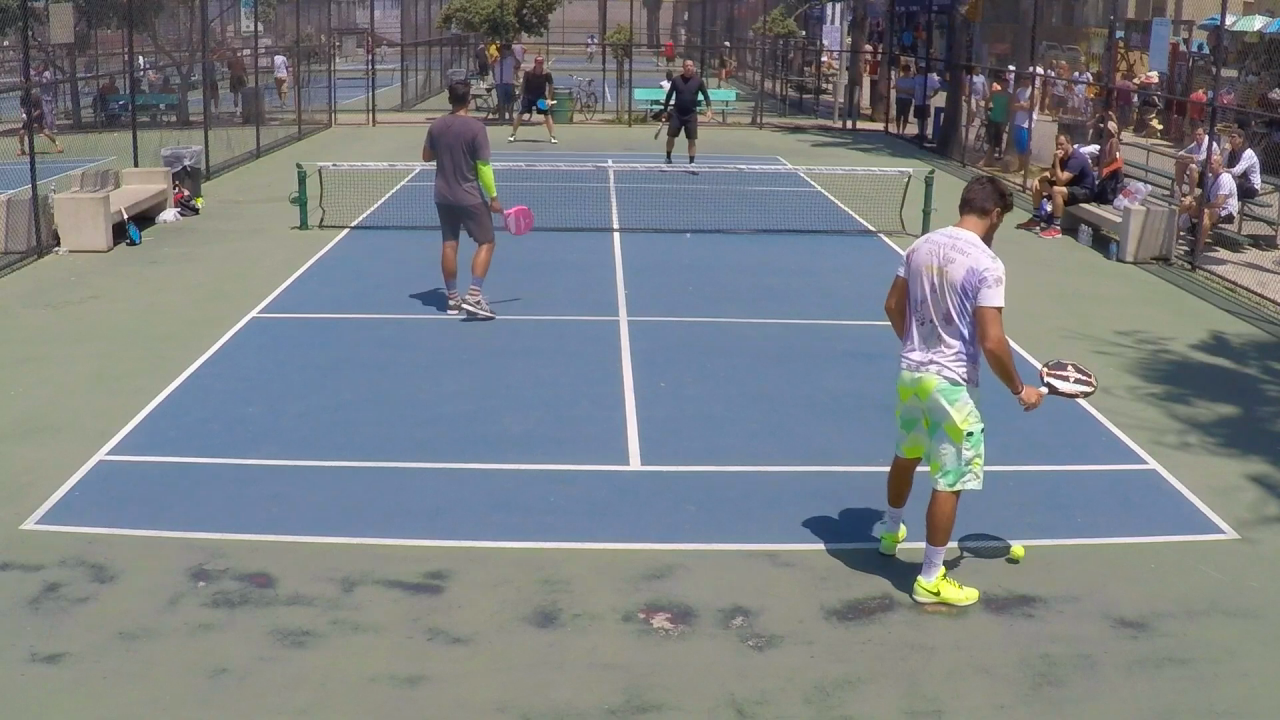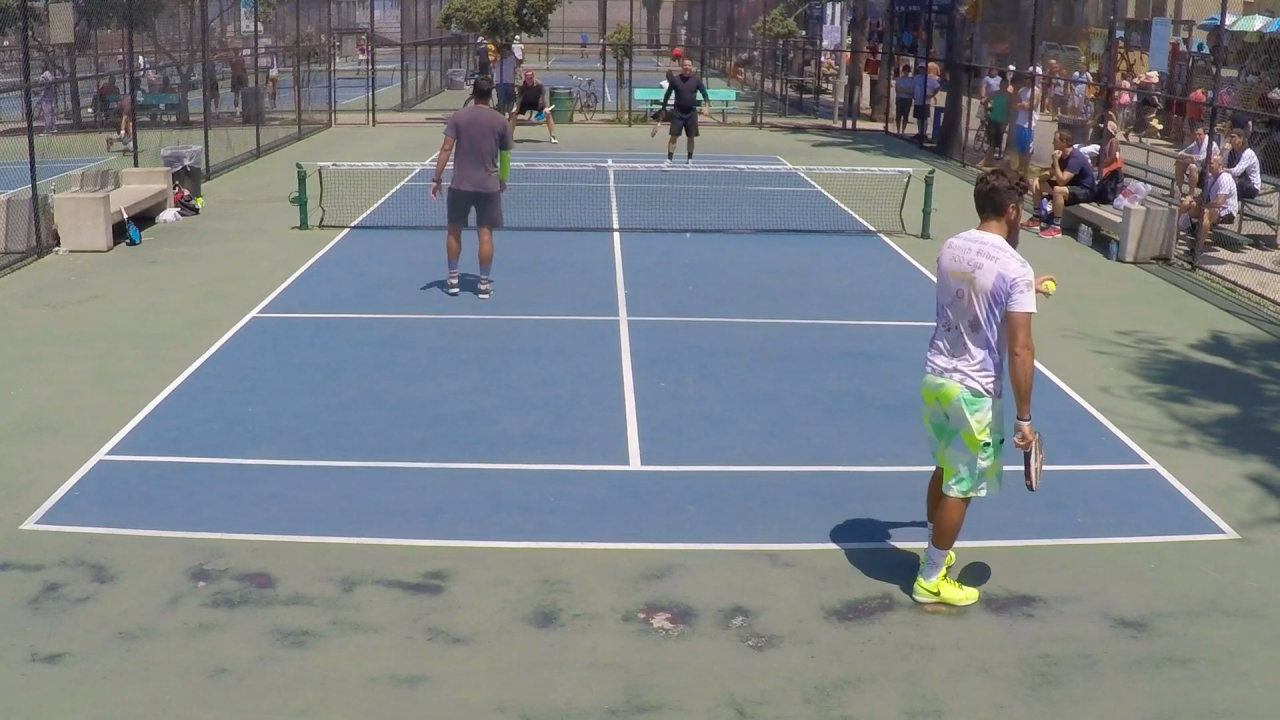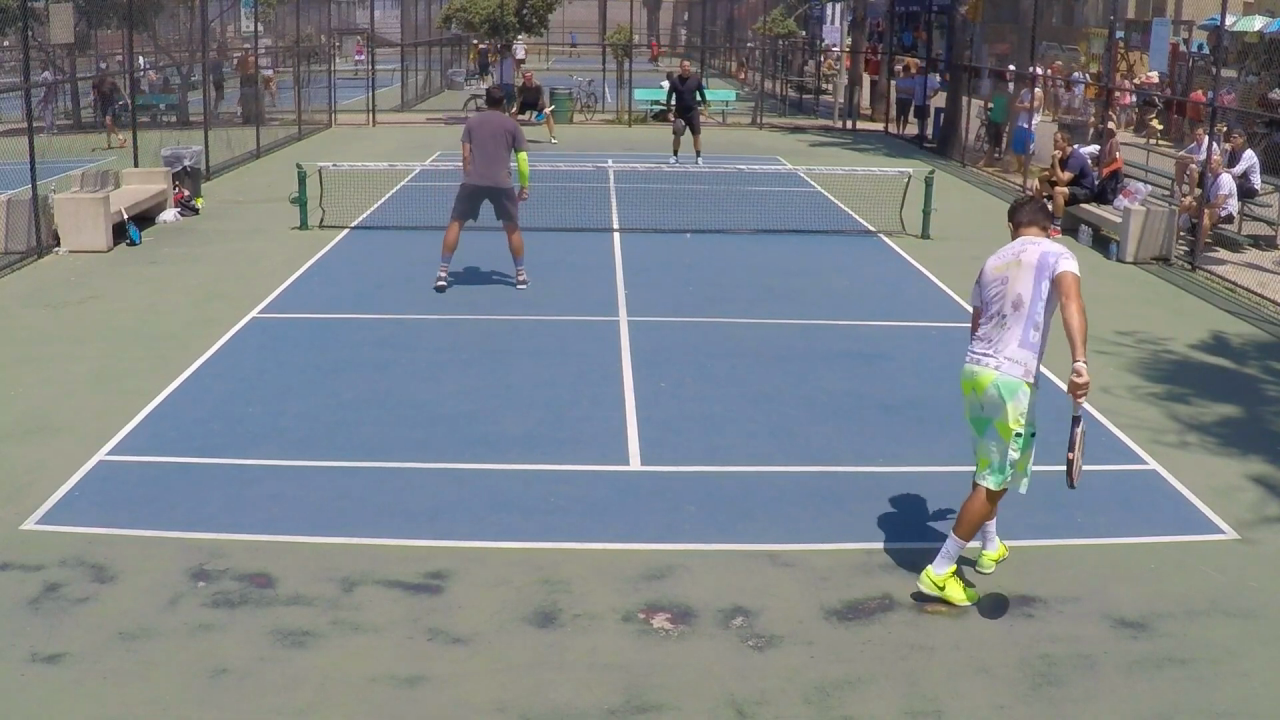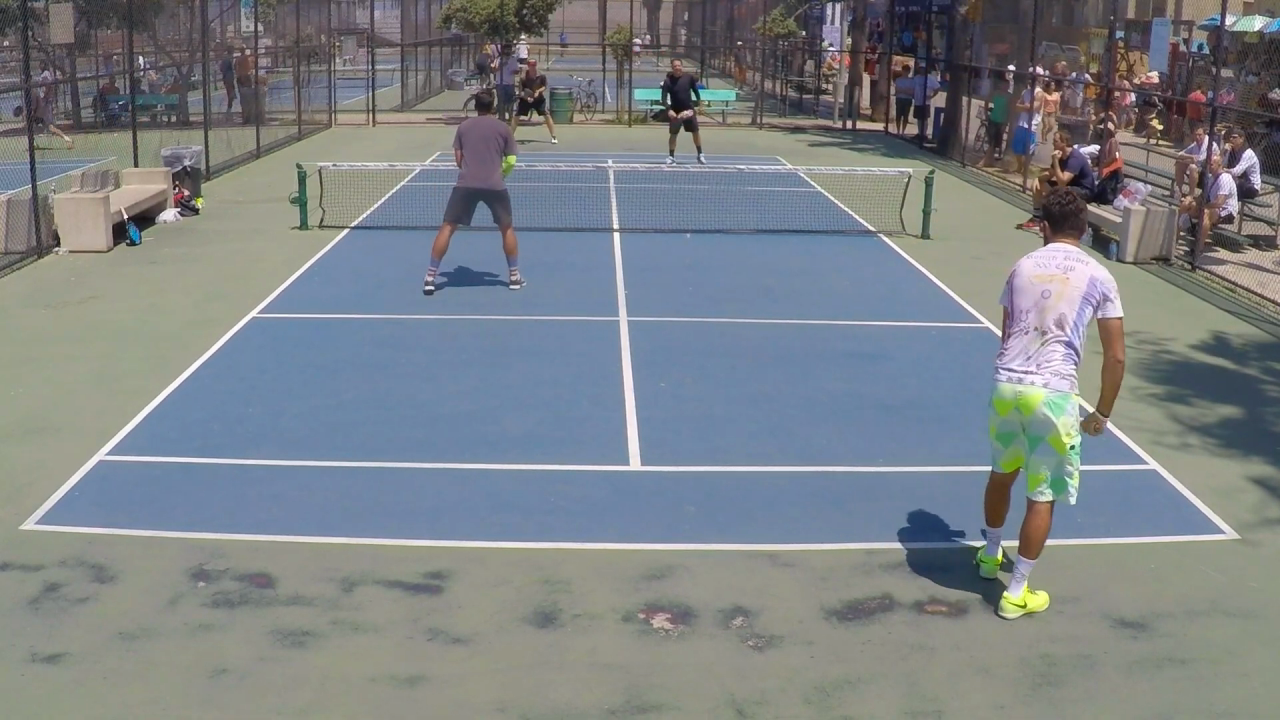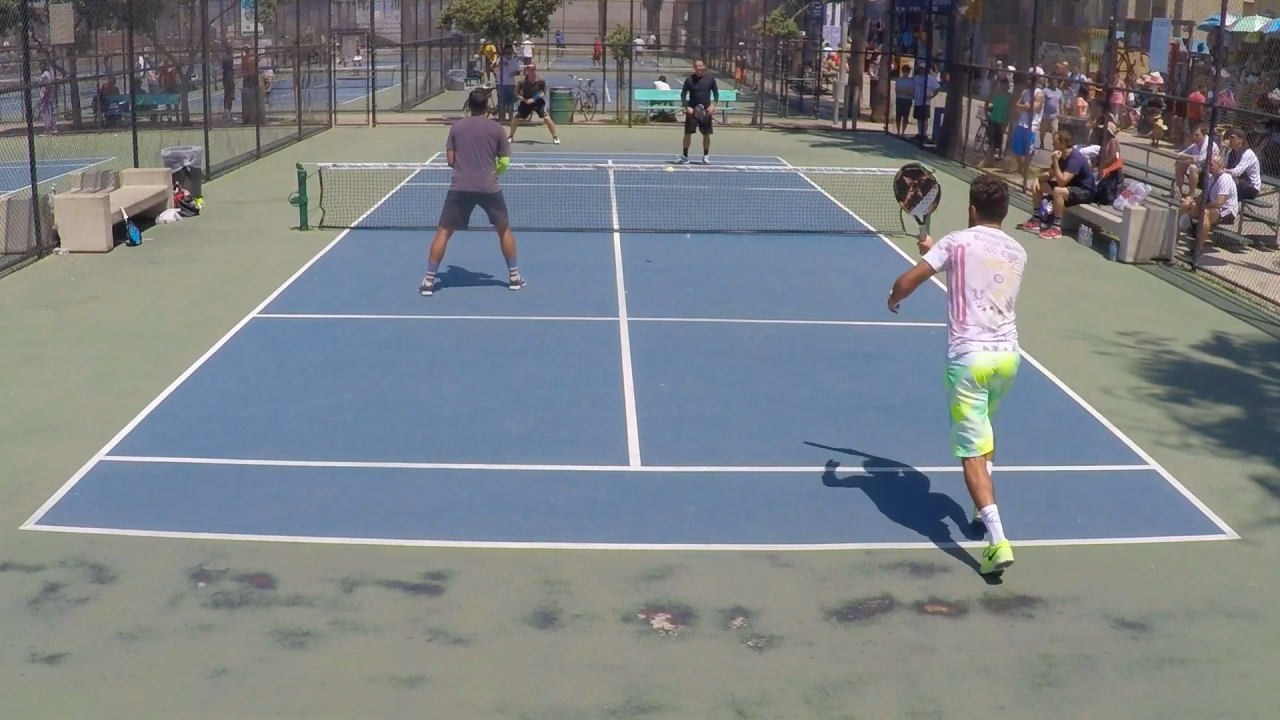
dt=1s
person 1, frame 1
left shoulder: (920, 245)
right shoulder: (986, 264)
left elbow: (894, 306)
right elbow: (991, 343)
right wrist: (1019, 389)
left hip: (909, 372)
right hip: (950, 382)
left knee: (906, 455)
right knee: (949, 482)
left ankle: (889, 531)
right ankle: (931, 580)
person 1, frame 2
left shoulder: (950, 249)
right shoulder: (1015, 268)
right elbow: (1020, 349)
right wrist: (1024, 416)
left hip: (934, 378)
right hip: (974, 391)
left knee: (945, 471)
right knee: (960, 487)
left ankle: (936, 552)
right ankle: (931, 580)
person 1, frame 3
left shoulder: (993, 261)
right shoulder: (1056, 254)
right elbow: (1071, 301)
right wrist: (1079, 361)
left hip: (973, 368)
right hip: (1012, 378)
left knee: (988, 467)
right knee: (992, 482)
left ankle: (991, 547)
right ankle: (939, 572)
person 1, frame 4
left shoulder: (1022, 267)
right shoulder: (1098, 277)
right elbow: (1116, 356)
right wrist: (1102, 413)
left hip: (1005, 385)
right hip: (1053, 394)
left knee: (1001, 475)
right knee: (1042, 497)
left ankle: (990, 555)
right ankle: (1016, 594)
person 1, frame 5
left shoulder: (956, 242)
right shoulder: (1018, 253)
left elbow: (906, 282)
left wrist: (893, 300)
right wrist: (937, 251)
left hip: (968, 357)
right hip: (1007, 356)
left knee: (971, 452)
right knee: (983, 435)
left ankle: (998, 543)
right ankle: (988, 515)
person 2, frame 1
left shoulder: (436, 125)
right shoulder: (476, 127)
left elbow: (427, 156)
right elbow: (483, 167)
right wrist: (493, 197)
left hip: (443, 196)
right hip: (470, 196)
left knee: (449, 245)
right knee: (486, 242)
left ankle: (452, 298)
right ankle: (474, 296)
person 2, frame 2
left shoulder: (458, 117)
right shoulder: (501, 121)
left elbow: (446, 149)
right elbow: (505, 156)
left wrist: (436, 179)
right wrist: (502, 179)
left hip: (460, 185)
right hip: (489, 186)
left knee: (454, 231)
right knee: (485, 234)
left ankle: (453, 279)
right ankle: (484, 284)
person 2, frame 3
left shoulder: (473, 121)
right shoulder: (512, 125)
left elbow: (466, 155)
right elbow: (523, 158)
right wrist: (524, 186)
left hip: (474, 181)
right hip: (502, 183)
left knee: (455, 224)
right knee: (512, 228)
left ankle: (442, 273)
right ankle: (520, 275)
person 2, frame 4
left shoulder: (464, 127)
right shoulder: (504, 128)
left elbow: (459, 160)
right elbow: (511, 162)
left hip: (466, 184)
right hip: (495, 186)
left knee: (447, 227)
right knee: (507, 228)
left ankle: (431, 276)
right ankle: (514, 276)
person 2, frame 5
left shoulder: (456, 127)
right shoulder: (497, 129)
left elbow: (451, 161)
right elbow: (504, 163)
left hip: (459, 187)
right hip: (489, 188)
left knee: (444, 232)
right knee: (504, 230)
left ankle: (429, 281)
right ankle: (514, 276)
